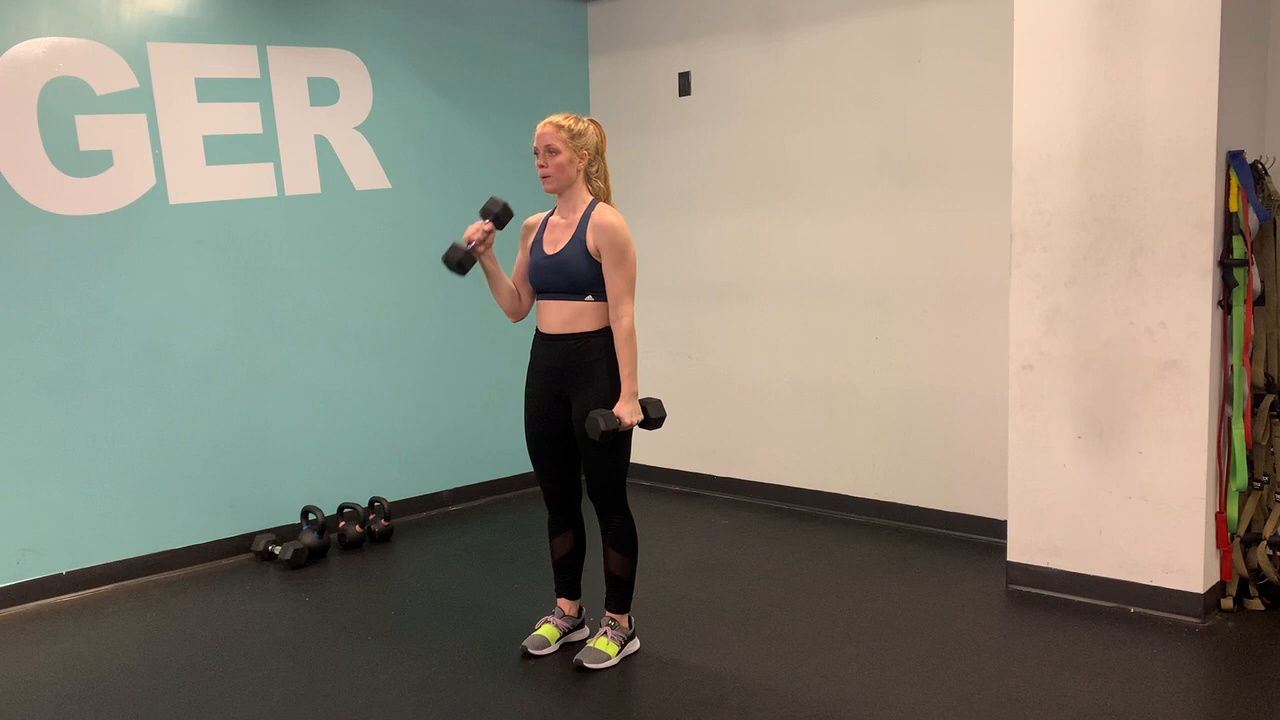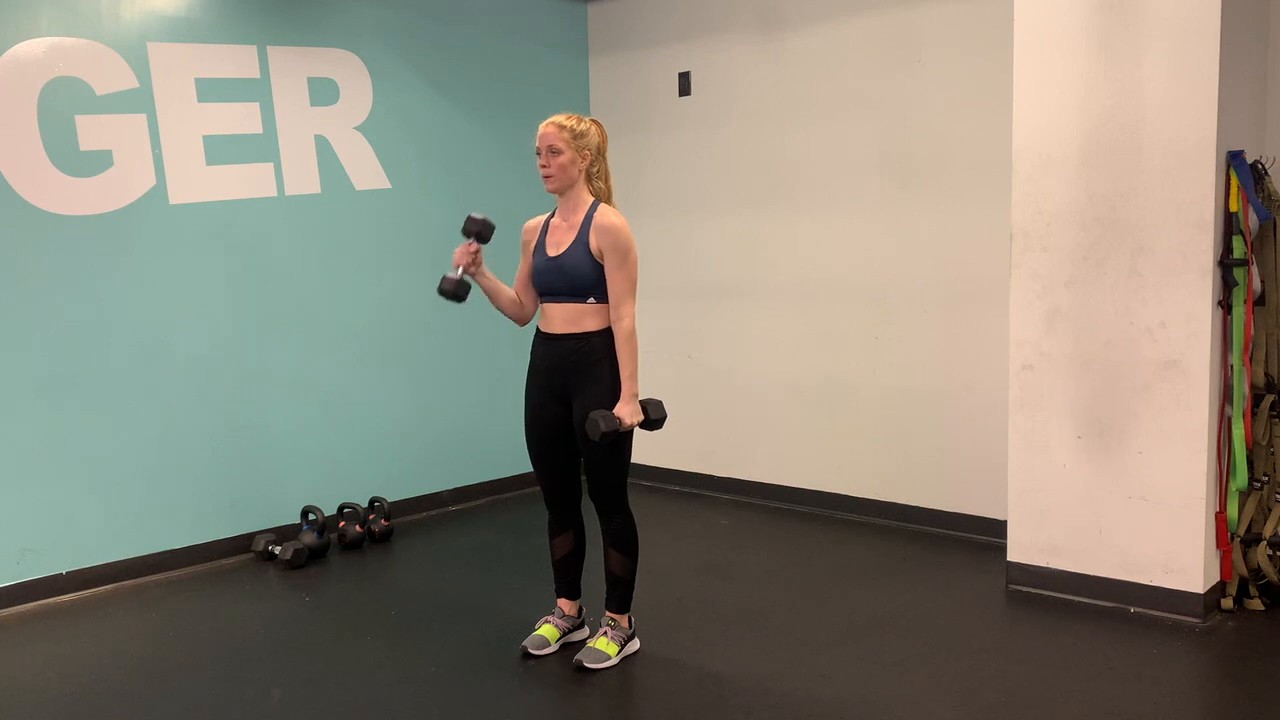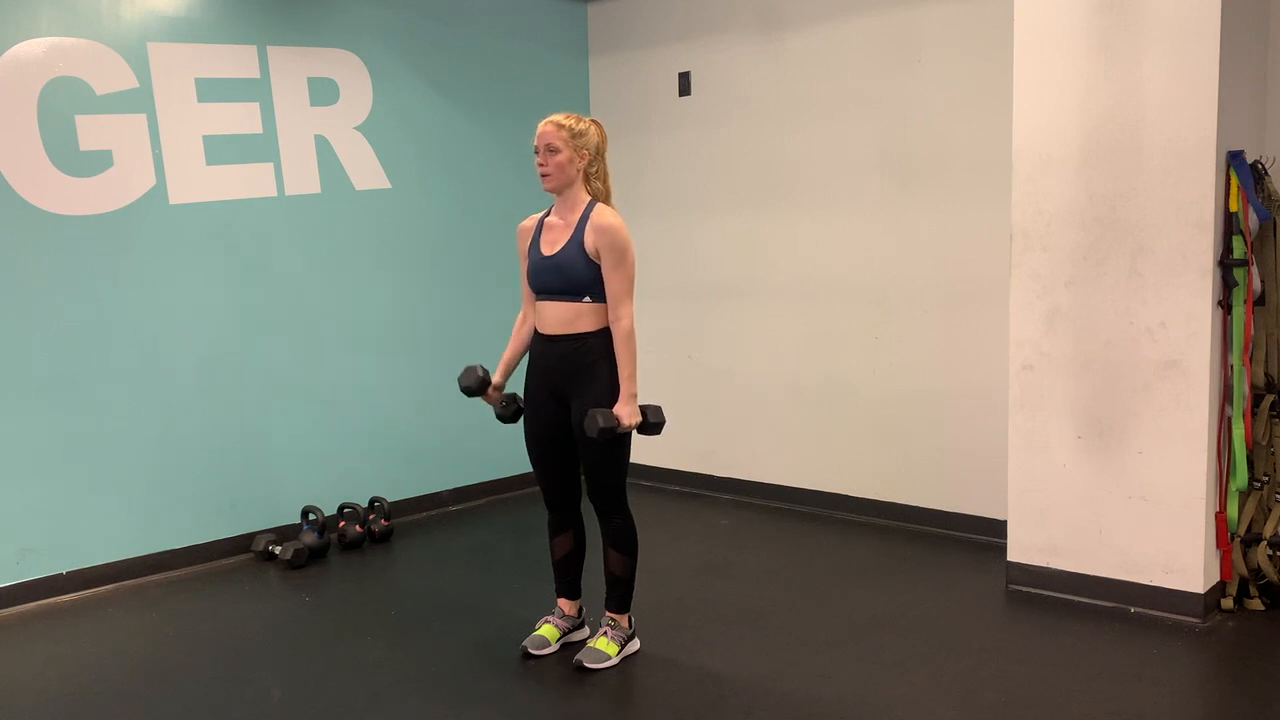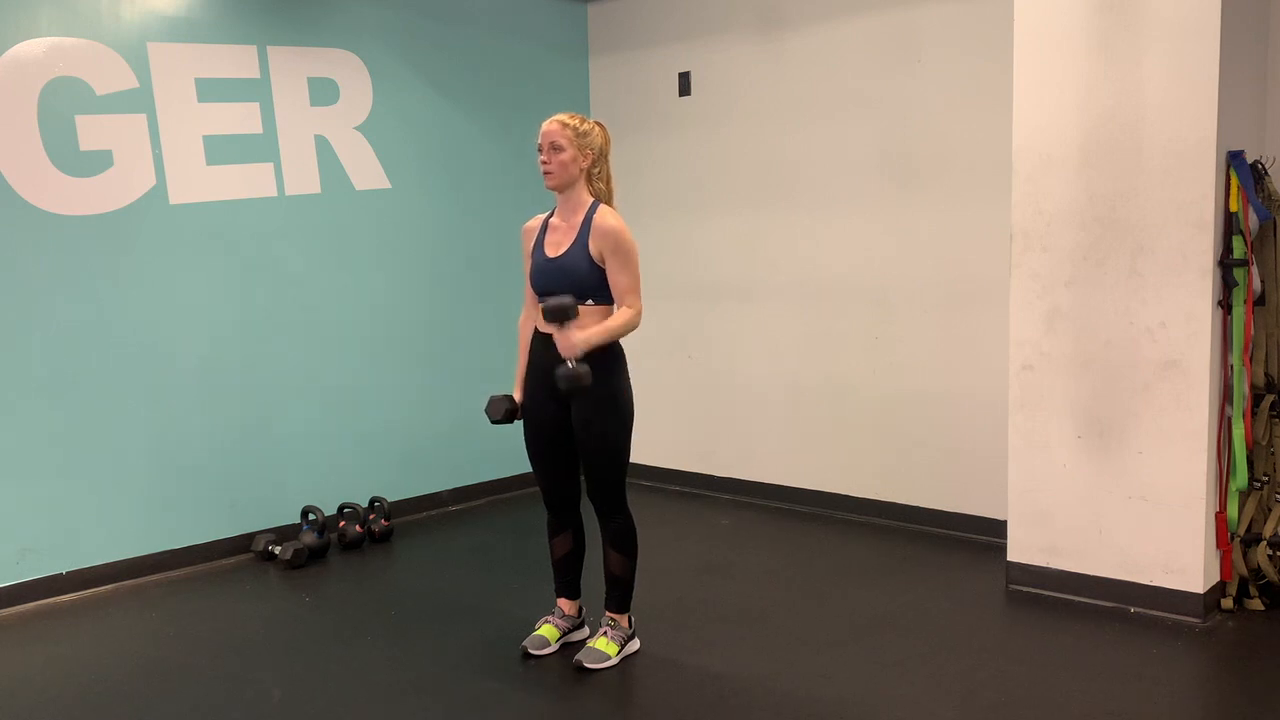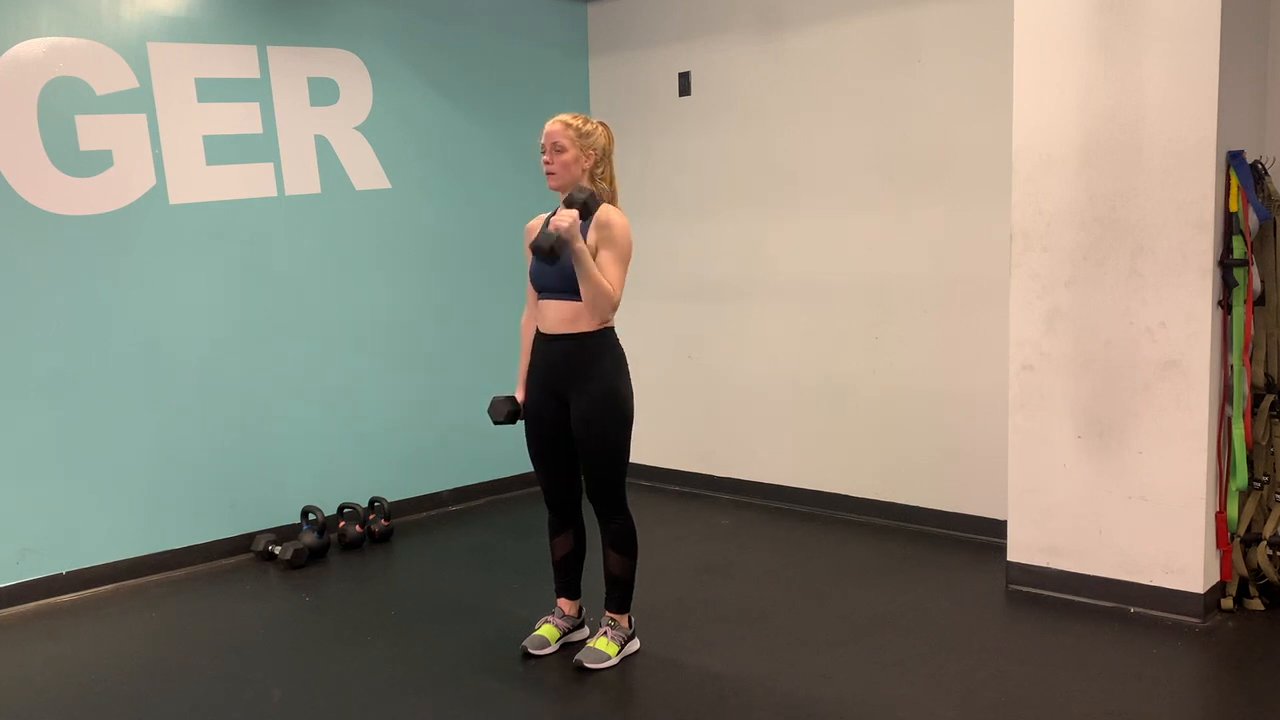
dt=0.7s
person 1, frame 1
left shoulder: (606, 224)
right shoulder: (534, 227)
left elbow: (623, 316)
right elbow: (515, 308)
left wrist: (630, 393)
right wrist: (485, 258)
left hip: (595, 367)
right hip: (545, 367)
left knee: (608, 499)
right knee: (557, 497)
left ankle: (619, 624)
right ankle: (567, 611)
person 1, frame 2
left shoulder: (608, 225)
right shoulder: (535, 229)
left elbow: (624, 316)
right elbow: (522, 310)
left wrist: (629, 394)
right wrist: (479, 273)
left hip: (596, 367)
right hip: (545, 367)
left knee: (608, 499)
right knee: (557, 498)
left ankle: (619, 623)
right ankle: (567, 611)
person 1, frame 3
left shoulder: (605, 225)
right shoulder: (530, 229)
left elbow: (622, 316)
left wrist: (628, 395)
right wrist: (503, 372)
left hip: (593, 367)
right hip: (545, 371)
left knee: (607, 500)
right knee: (557, 499)
left ankle: (619, 624)
right ankle: (567, 611)
person 1, frame 4
left shoulder: (607, 226)
right shoulder: (534, 230)
left elbow: (631, 311)
right elbow: (530, 311)
left wrist: (587, 337)
right wrist: (519, 382)
left hip: (597, 372)
right hip: (545, 374)
left knee: (607, 500)
right knee: (556, 499)
left ankle: (619, 623)
right ankle: (567, 611)
person 1, frame 5
left shoulder: (608, 222)
right shoulder: (537, 226)
left elbow: (605, 306)
left wrist: (576, 242)
right wrist: (522, 381)
left hip: (595, 368)
right hip: (546, 369)
left knee: (607, 500)
right knee: (558, 498)
left ankle: (620, 624)
right ankle: (568, 611)
